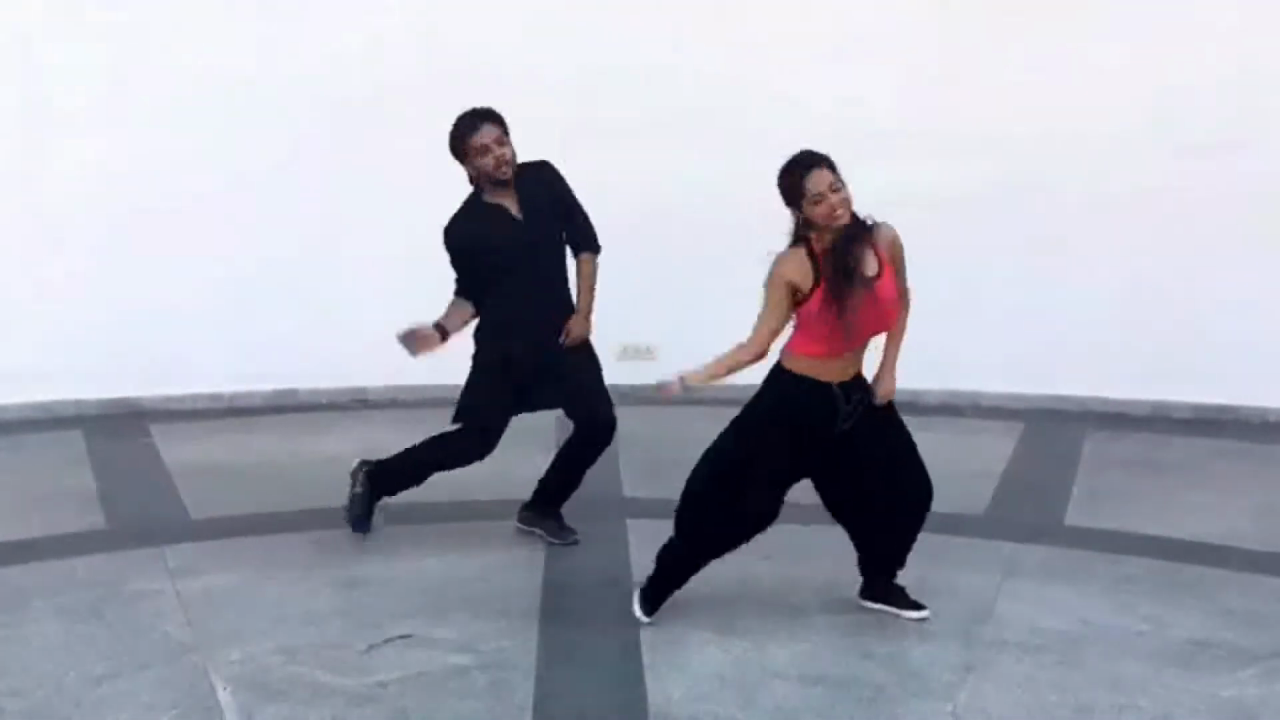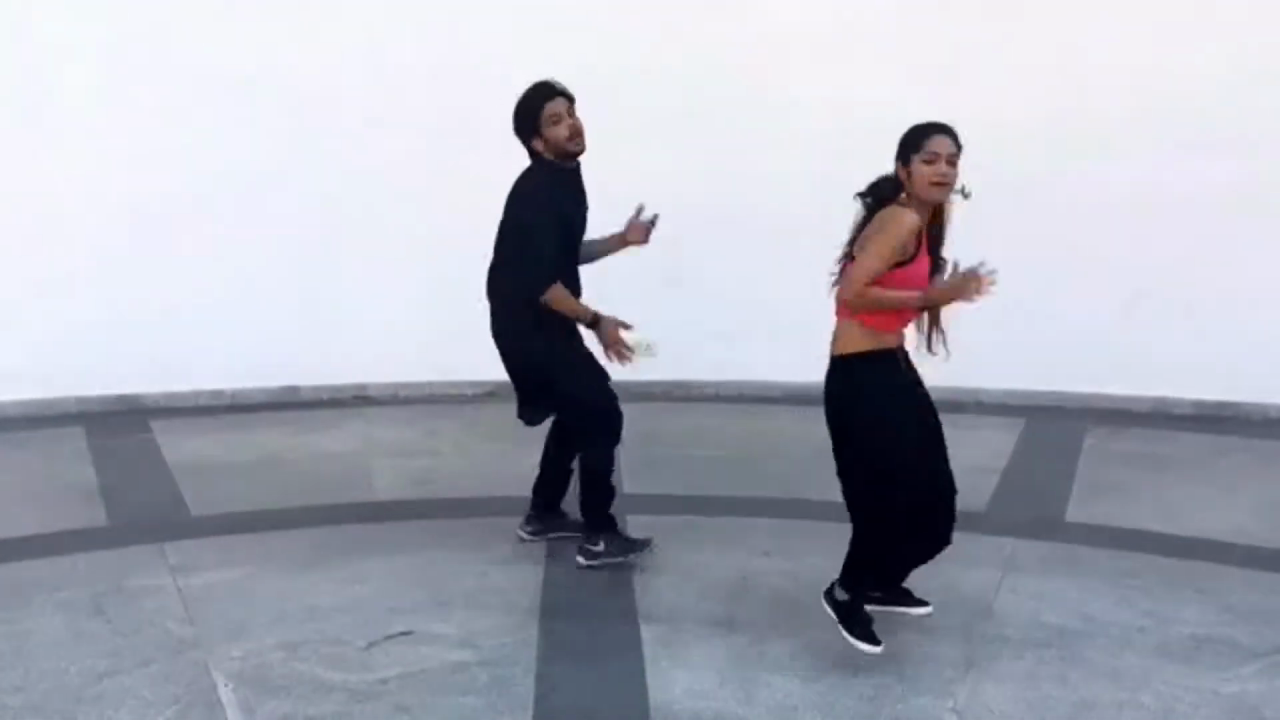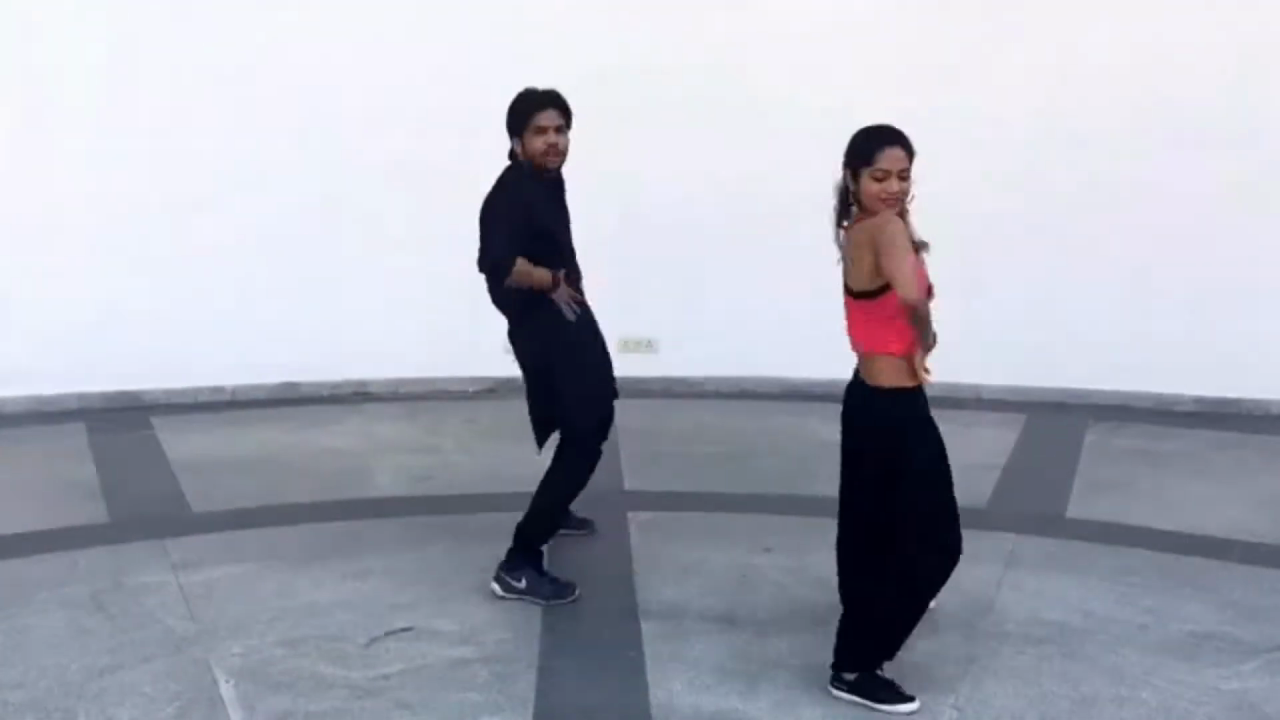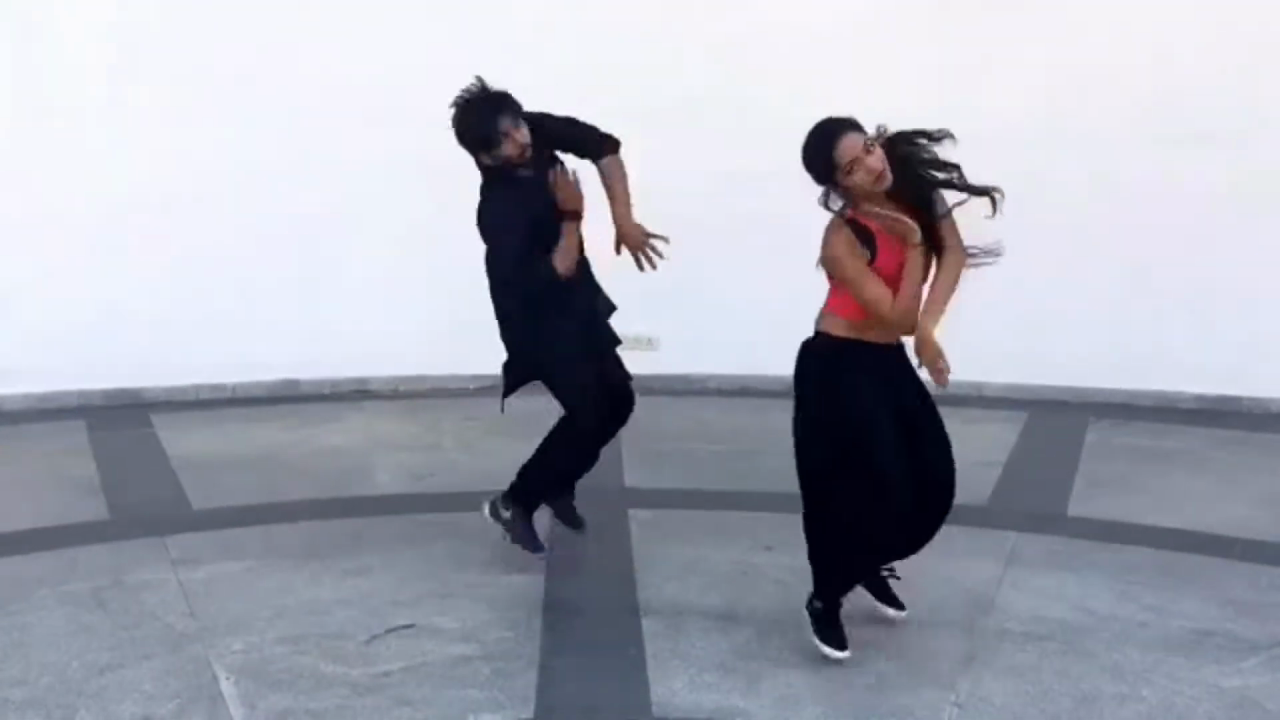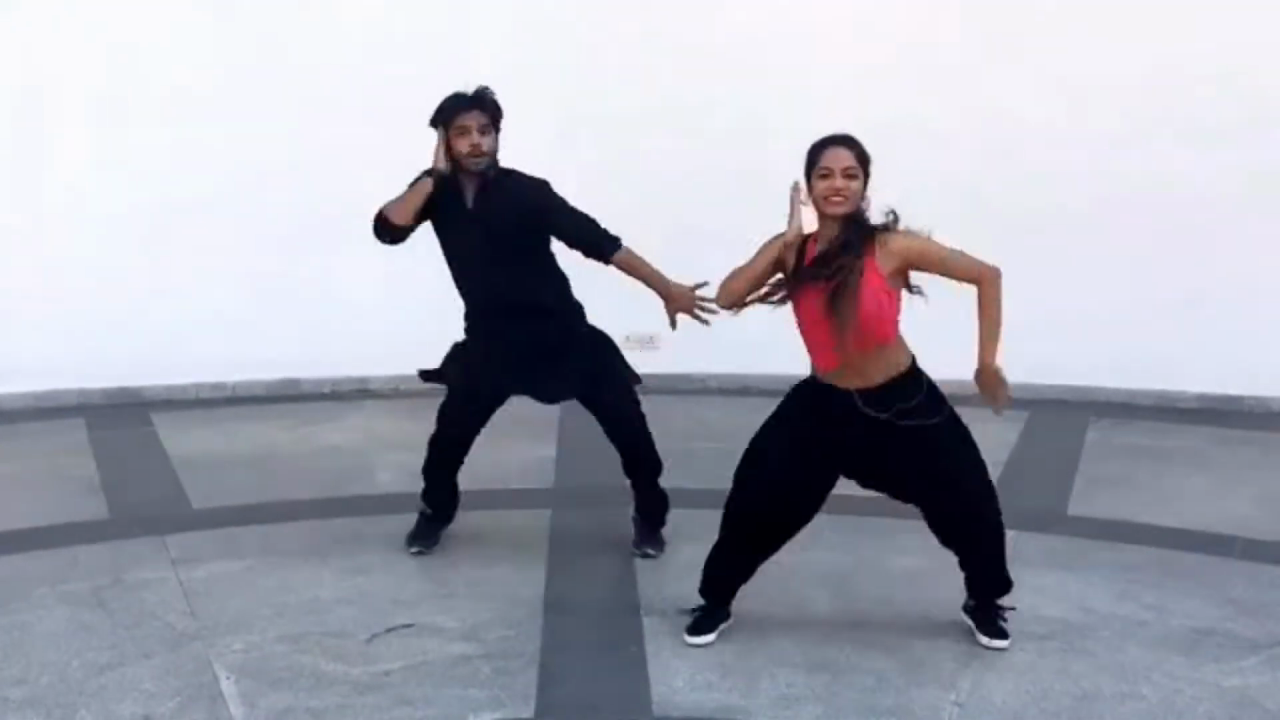
dt=0.5s
person 1, frame 1
left shoulder: (883, 240)
right shoulder: (792, 266)
left elbow: (900, 300)
right elbow: (756, 344)
left wrist: (889, 367)
right wrist: (695, 378)
left hip: (855, 395)
right hip: (792, 396)
left knee: (908, 492)
right knee: (729, 495)
left ankle: (879, 584)
right ankle: (661, 579)
person 1, frame 2
left shoulder: (923, 220)
right shoulder: (899, 220)
right elbow: (849, 294)
left wrist: (949, 293)
right wrist: (930, 296)
left hip: (889, 366)
right hip: (861, 374)
left knee: (925, 488)
right knee: (911, 497)
left ankle: (881, 582)
right ankle: (848, 592)
person 1, frame 3
left shoulder: (863, 231)
right shoulder: (883, 228)
right elbow: (911, 294)
right wrist: (922, 337)
left hip: (882, 399)
right hip: (888, 407)
left knee: (905, 518)
right knee: (928, 537)
left ankle: (891, 595)
right ankle: (854, 667)
person 1, frame 4
left shoulder: (919, 182)
right shoulder: (841, 242)
left elbow: (953, 252)
right elbow: (898, 317)
left wrist: (930, 328)
right wrist: (907, 241)
left hip: (888, 361)
right hip: (835, 367)
left knee: (933, 482)
right knee: (866, 492)
left ankle: (874, 565)
right ankle: (825, 601)
person 1, frame 5
left shoulder: (891, 246)
right shoulder: (789, 250)
left elbow: (987, 275)
right elbow: (728, 297)
left wrist: (987, 359)
right wrist: (788, 241)
left hip: (903, 401)
right hip: (824, 402)
left knee: (968, 501)
right knee: (755, 498)
left ankle: (985, 599)
right ankle: (716, 601)
person 2, frame 1
left shoulder: (545, 180)
right shoulder: (464, 228)
left elbow: (586, 243)
right elbow: (471, 297)
left wrist: (584, 312)
right wrist: (440, 330)
left hip: (562, 334)
right hip: (503, 344)
left knee: (599, 423)
right knee: (474, 440)
left ankle: (541, 509)
right ankle: (373, 479)
person 2, frame 2
left shoulder: (565, 177)
right shoulder: (538, 190)
right elbow: (538, 278)
left wrist: (621, 241)
right wrist: (596, 323)
left hip: (545, 322)
right hip: (528, 325)
left knee: (577, 415)
right knee: (603, 415)
left ankle: (543, 516)
right ankle: (597, 535)
person 2, frame 3
left shoulder: (549, 183)
right shoulder: (511, 194)
right elbow: (496, 264)
left wrist: (563, 284)
right wrist: (553, 281)
left hip: (570, 326)
right hip: (545, 332)
left knee: (593, 419)
right knee: (582, 440)
left ankle: (553, 511)
right ankle: (518, 566)
person 2, frame 4
left shoulder: (538, 132)
right shoulder: (497, 208)
left elbow: (603, 144)
right elbow: (552, 277)
left wrist: (625, 219)
right wrist: (571, 217)
left hip: (577, 302)
right hip: (535, 317)
left knee: (617, 399)
right knee: (588, 414)
left ankle: (556, 486)
right ankle: (516, 503)
person 2, frame 5
left shoulder: (526, 193)
right shoulder: (433, 189)
left elbow: (595, 241)
right elbow: (388, 230)
left wrist: (666, 288)
right wrist: (436, 175)
left hip: (558, 326)
right hip: (492, 337)
left knee: (624, 418)
right knee: (452, 431)
left ankle: (649, 514)
right ankle: (436, 510)
